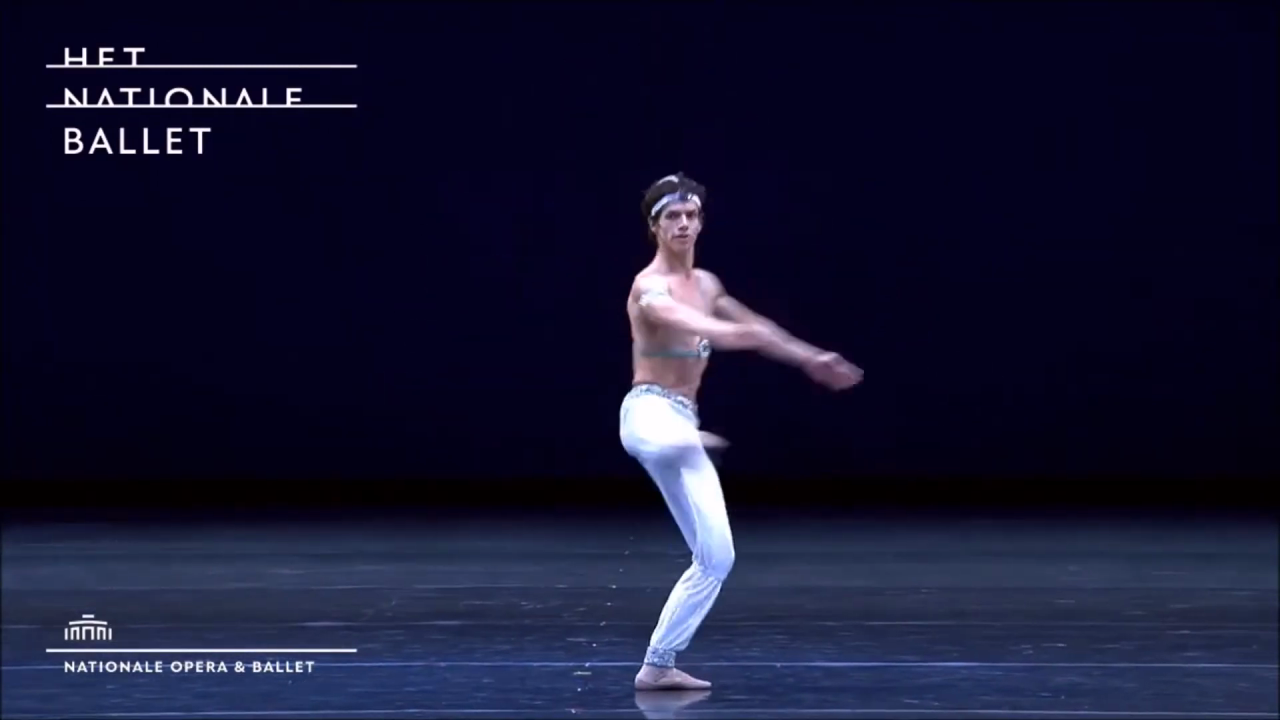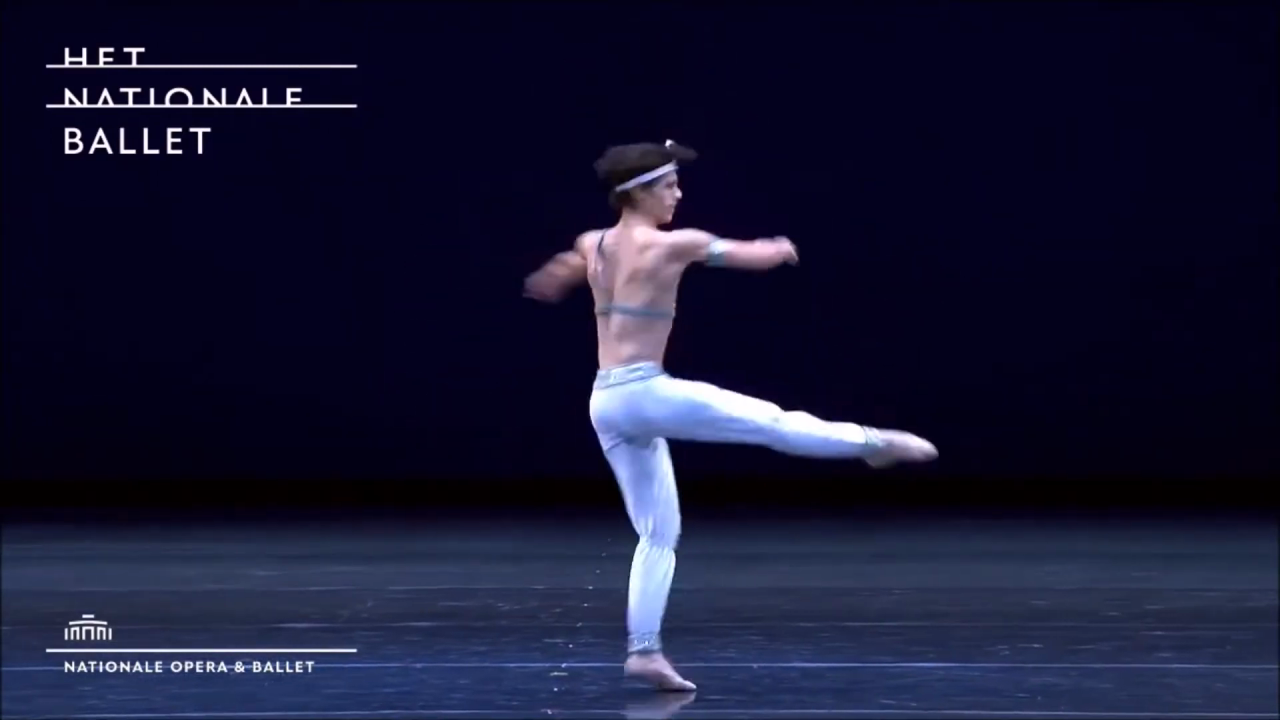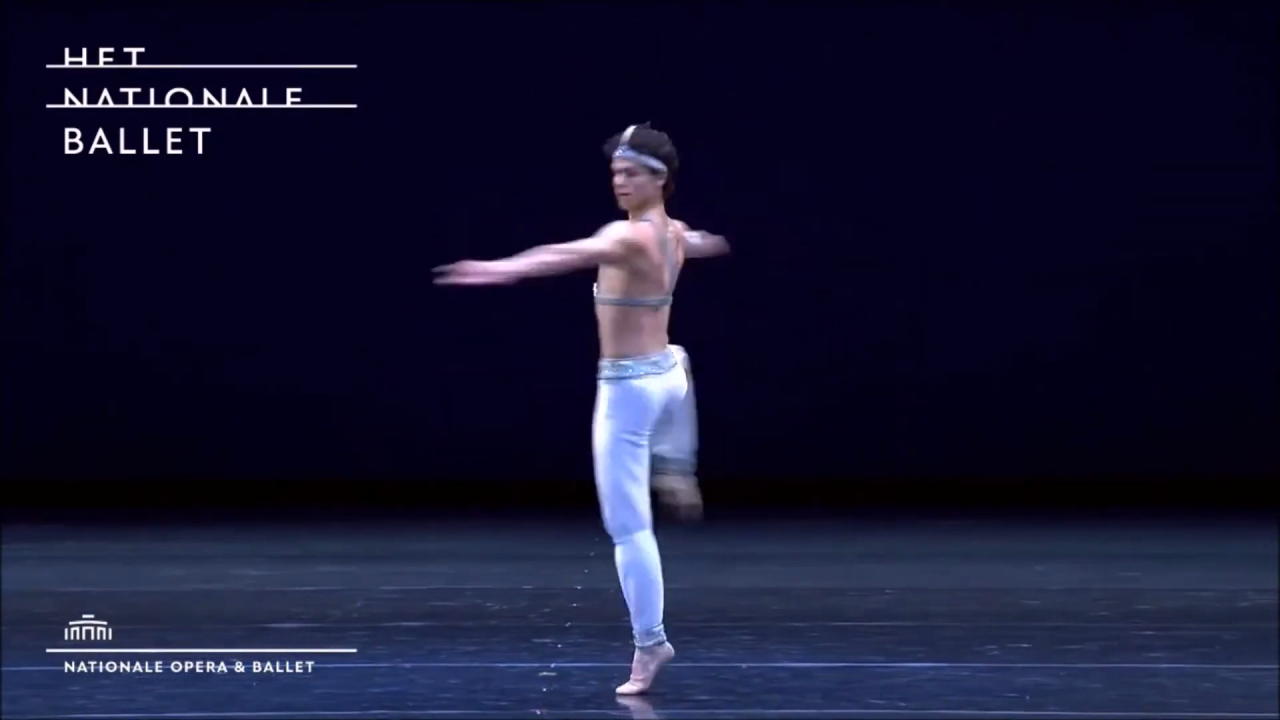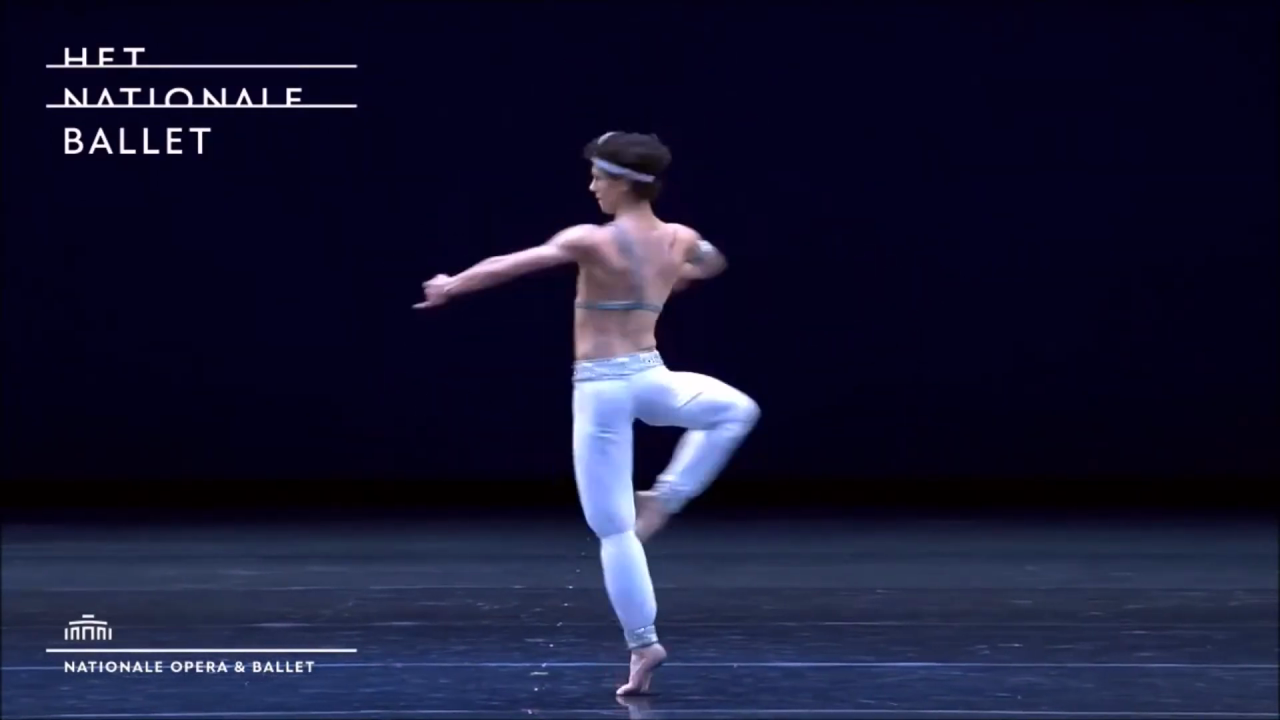
dt=0.5s
person 1, frame 1
left shoulder: (704, 283)
right shoulder: (650, 289)
left elbow: (755, 327)
right elbow: (686, 326)
left wrist: (812, 359)
right wrist: (724, 335)
left hip: (677, 415)
right hip: (652, 416)
left knee: (717, 559)
left ankle: (658, 665)
person 1, frame 2
left shoulder: (594, 243)
right shoulder: (673, 243)
left elbow: (556, 275)
right elbow: (749, 255)
left wrist: (550, 278)
right wrist: (778, 248)
left hip: (612, 404)
right hip: (637, 394)
left knee: (658, 533)
right knee: (773, 421)
left ankle: (645, 652)
right ankle: (882, 442)
person 1, frame 3
left shoulder: (627, 235)
right shoulder: (671, 232)
left elbow: (573, 253)
right elbow: (696, 243)
left wrist: (506, 268)
left hip: (628, 391)
right hip: (663, 377)
left knee: (628, 527)
left ankle: (648, 648)
right ankle: (675, 470)
person 1, frame 4
left shoulder: (588, 238)
right shoulder: (682, 240)
left elbow: (513, 266)
right elbow: (706, 264)
left wrist: (449, 285)
left hip: (602, 385)
right hip: (651, 375)
left knee: (613, 530)
left ankle: (643, 645)
right ankle: (664, 495)
